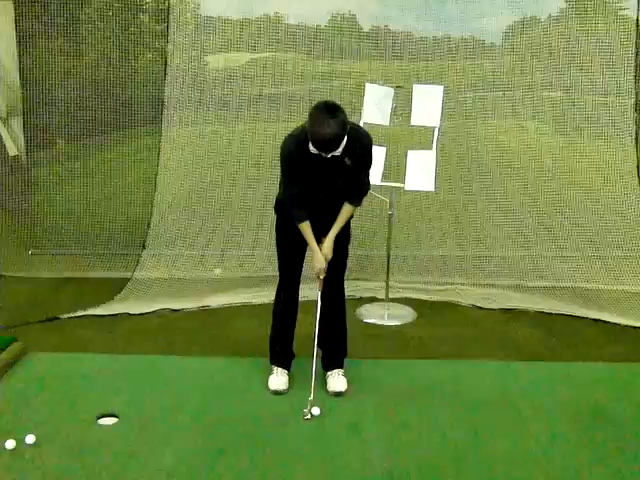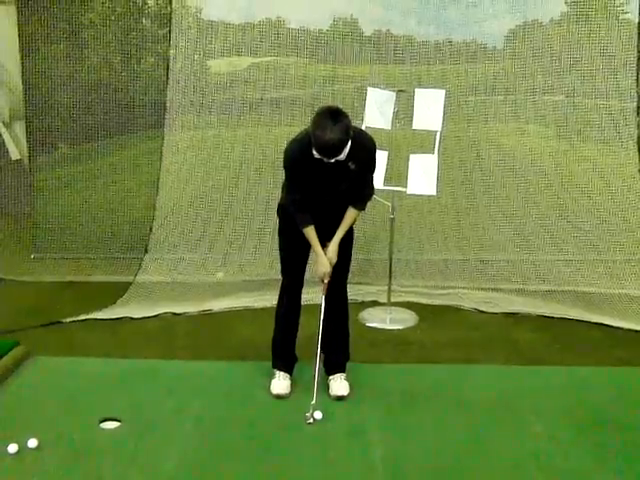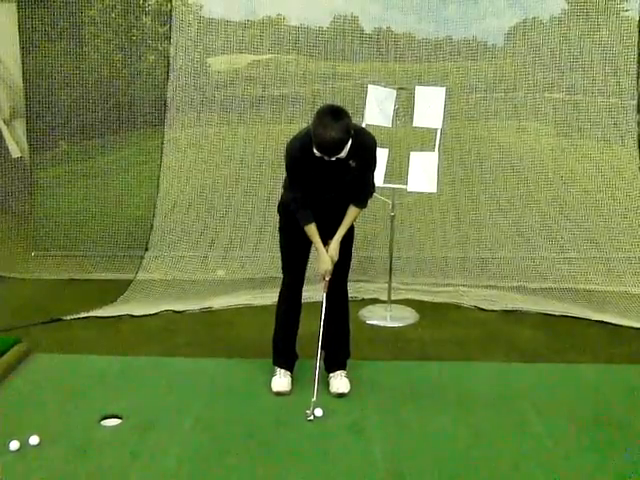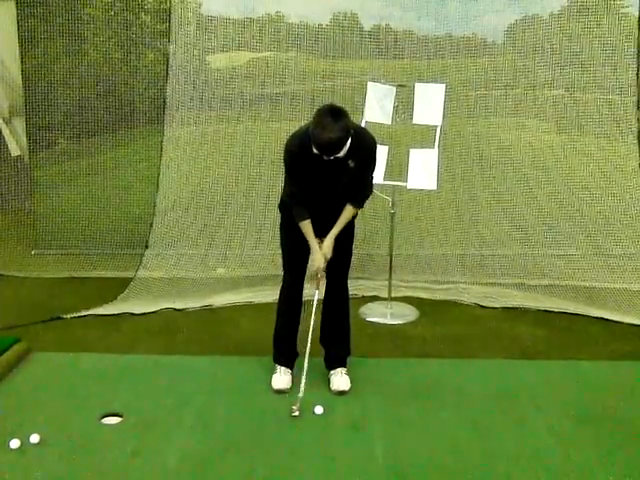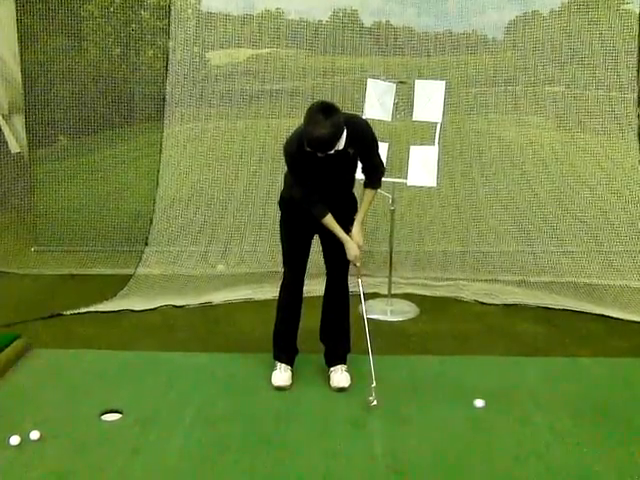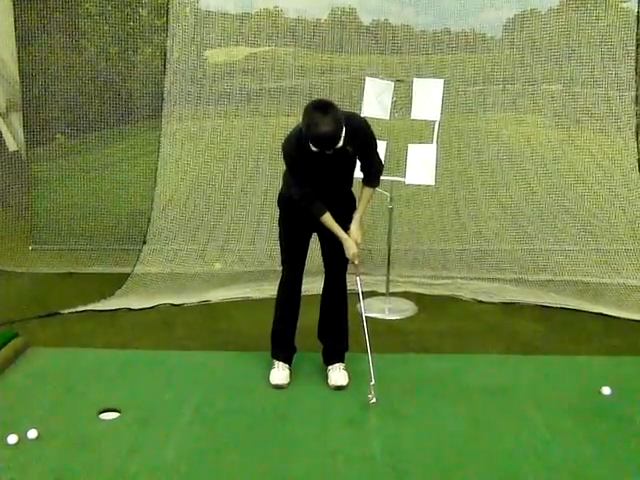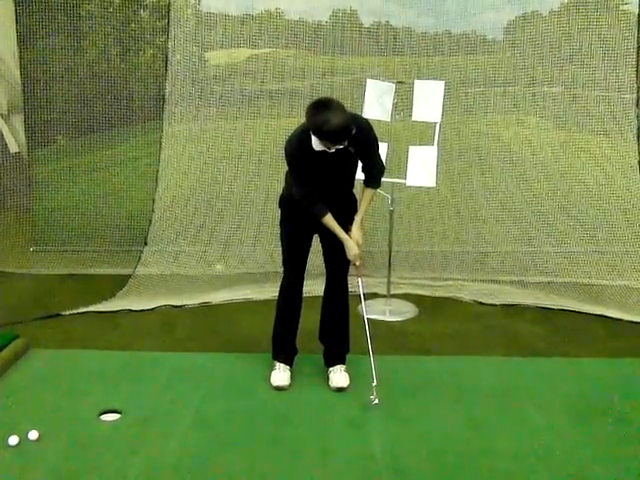
dt=0.7s
person 1, frame 1
left shoulder: (361, 142)
right shoulder: (292, 145)
left elbow: (356, 194)
right elbow: (294, 202)
left wrist: (331, 238)
right wrist: (315, 251)
left hip: (336, 214)
right hip: (294, 215)
left knee: (334, 286)
right knee: (288, 283)
left ankle: (334, 364)
right ankle: (280, 362)
person 1, frame 2
left shoulder: (364, 146)
right shoulder: (296, 149)
left elbow: (360, 198)
right elbow: (299, 207)
left wrist: (335, 242)
right wrist: (319, 254)
left hip: (339, 218)
right hip: (297, 218)
left knee: (337, 290)
right knee: (291, 286)
left ankle: (337, 368)
right ankle: (282, 366)
person 1, frame 3
left shoulder: (365, 144)
right shoulder: (297, 147)
left elbow: (361, 196)
right elbow: (300, 204)
left wrist: (337, 240)
right wrist: (321, 252)
left hip: (340, 215)
right hip: (297, 214)
left knee: (338, 286)
right knee: (292, 283)
left ankle: (337, 365)
right ankle: (282, 364)
person 1, frame 4
left shoulder: (364, 143)
right shoulder: (297, 144)
left elbow: (359, 196)
right elbow: (296, 200)
left wrist: (331, 237)
right wrist: (313, 248)
left hip: (340, 214)
right hip: (298, 213)
left knee: (338, 282)
right knee: (293, 280)
left ankle: (337, 362)
right ankle: (283, 361)
person 1, frame 5
left shoulder: (359, 130)
right shoulder: (295, 146)
left elbow: (374, 174)
right elbow: (311, 201)
left wrist: (358, 223)
right wrist: (345, 241)
left hip: (340, 205)
right hip: (298, 208)
left knee: (338, 278)
right knee: (293, 277)
left ankle: (337, 359)
right ankle: (283, 358)
person 1, frame 6
left shoulder: (358, 128)
right shoulder: (293, 145)
left elbow: (373, 172)
right elbow: (308, 199)
left wrist: (357, 220)
right wrist: (343, 239)
left hip: (339, 204)
right hip: (297, 206)
left knee: (336, 276)
right knee: (292, 276)
left ankle: (335, 357)
right ankle: (281, 356)
person 1, frame 7
left shoulder: (361, 129)
right shoulder: (296, 145)
left elbow: (374, 174)
right elbow: (310, 200)
left wrist: (357, 222)
right wrist: (345, 240)
left hip: (341, 206)
right hip: (299, 209)
left knee: (338, 279)
right knee: (293, 278)
left ankle: (336, 358)
right ankle: (282, 358)
